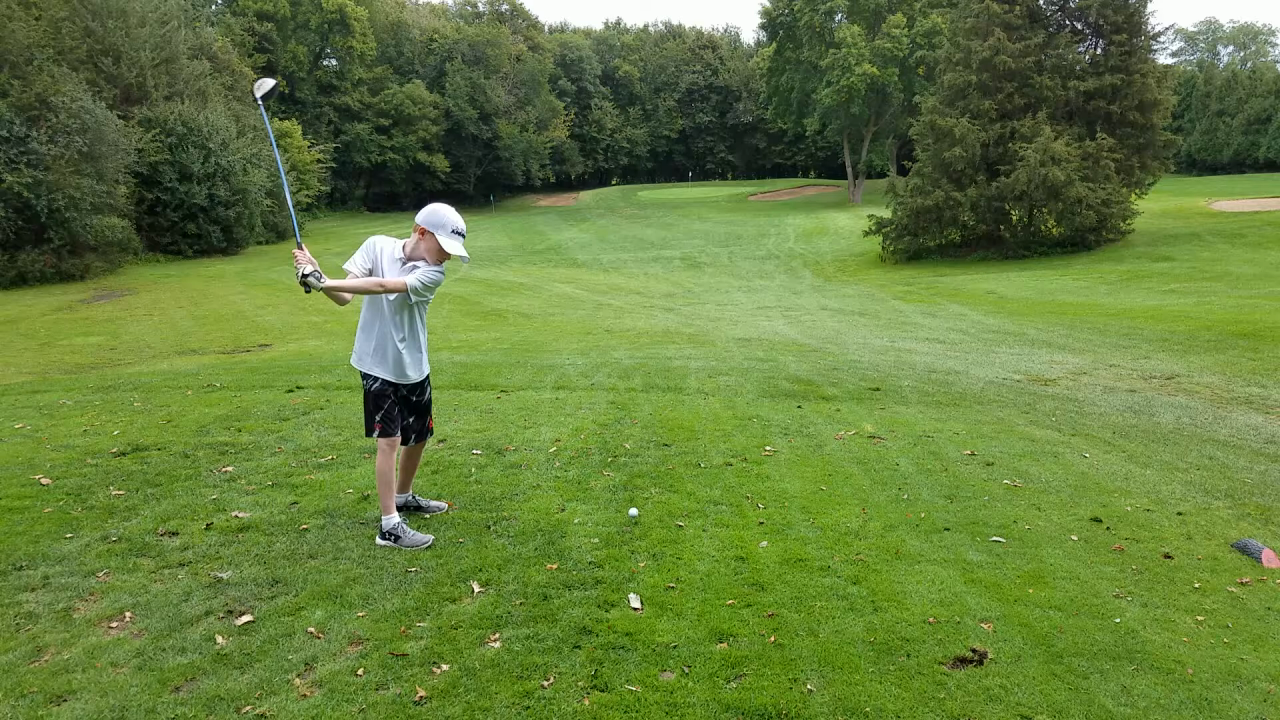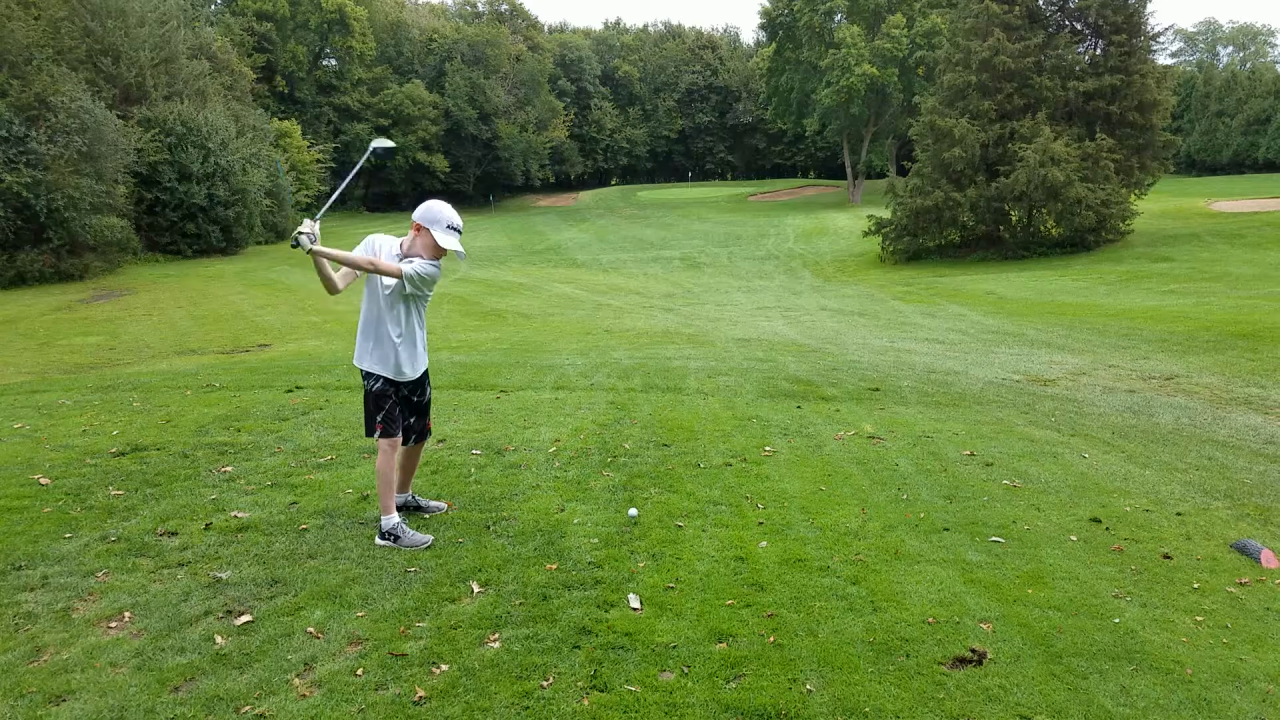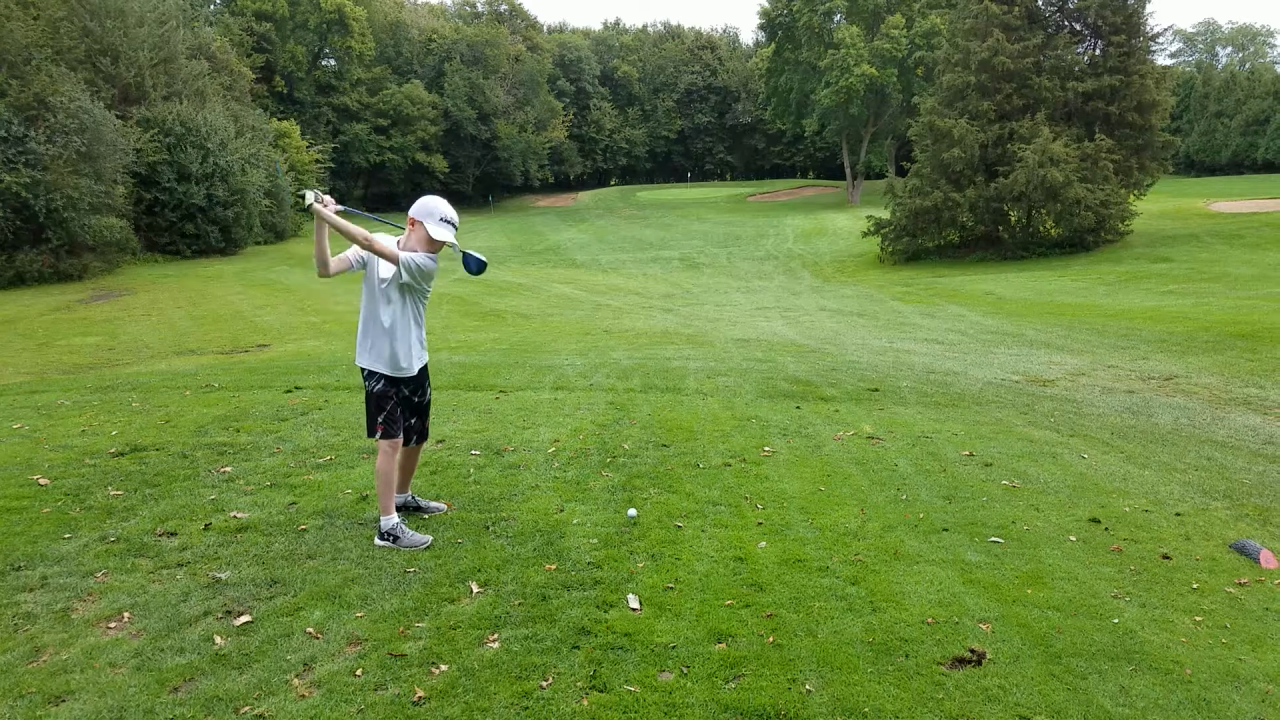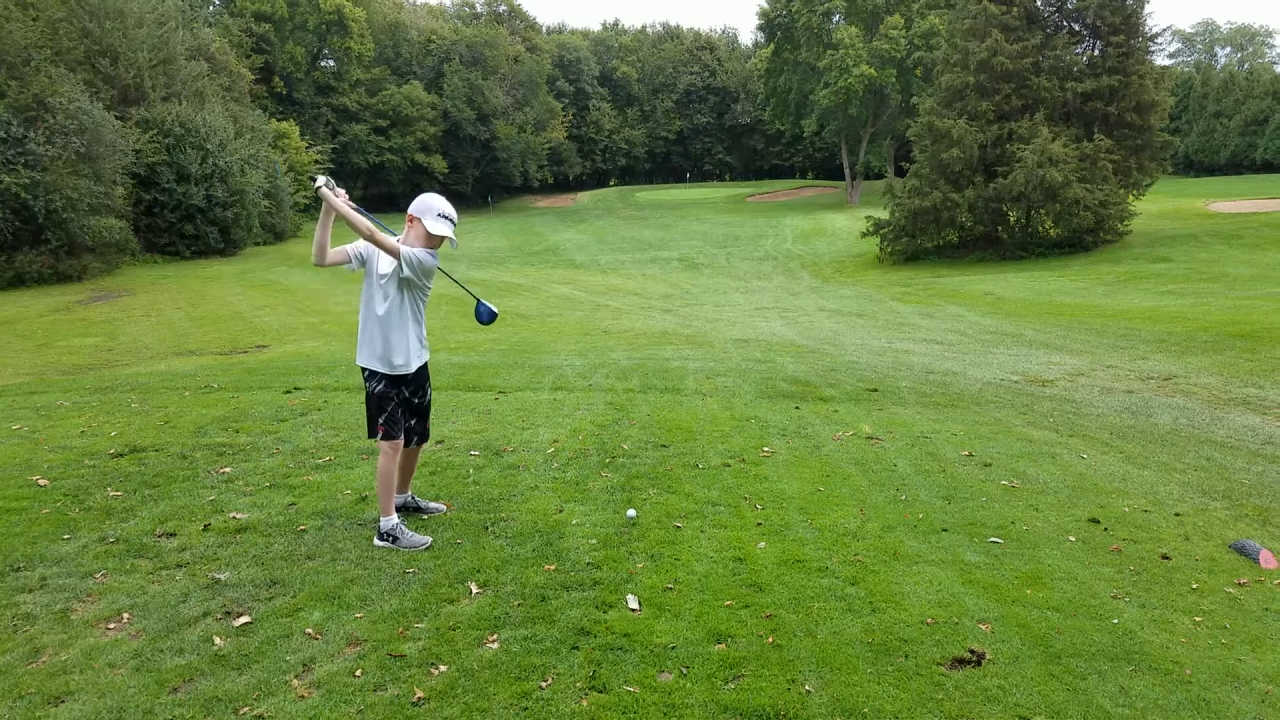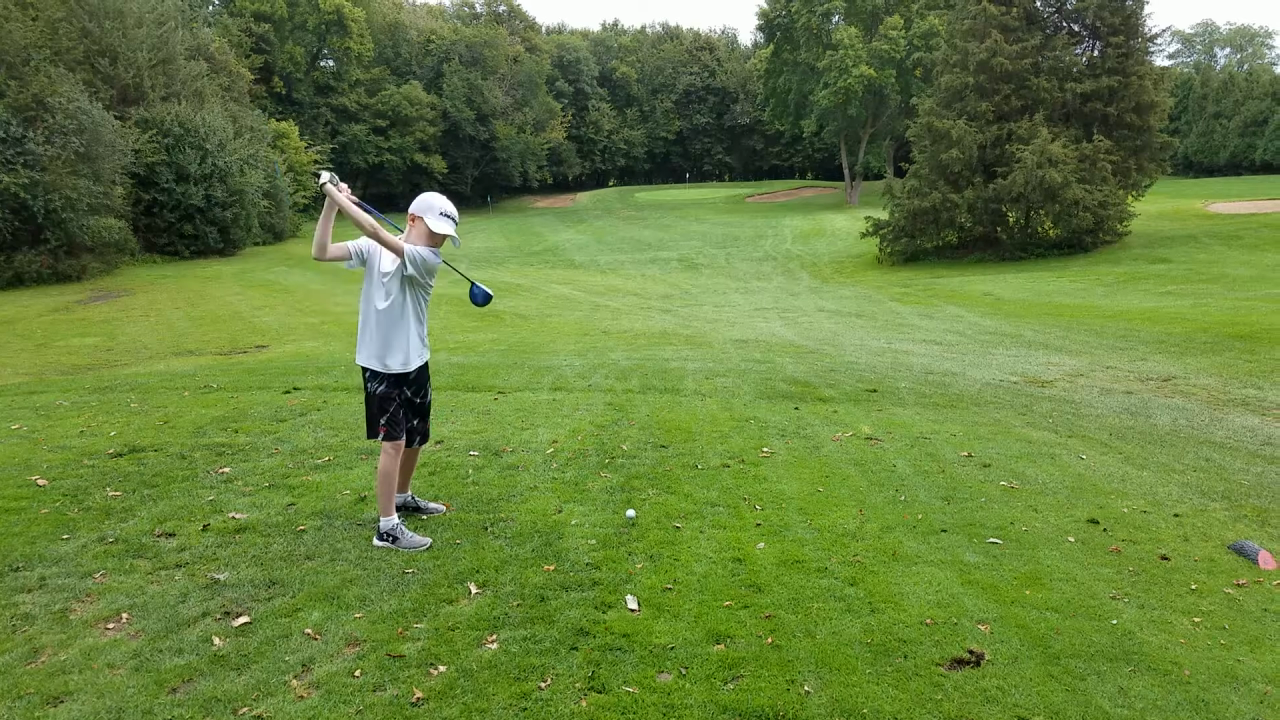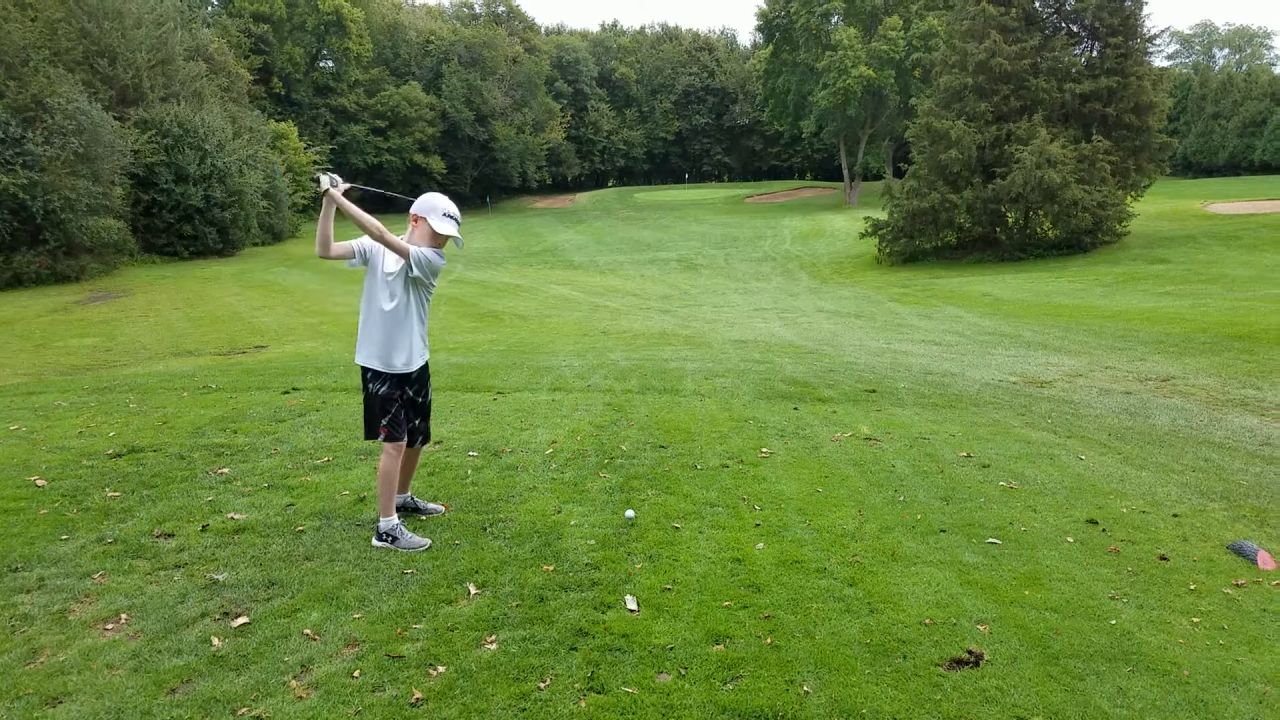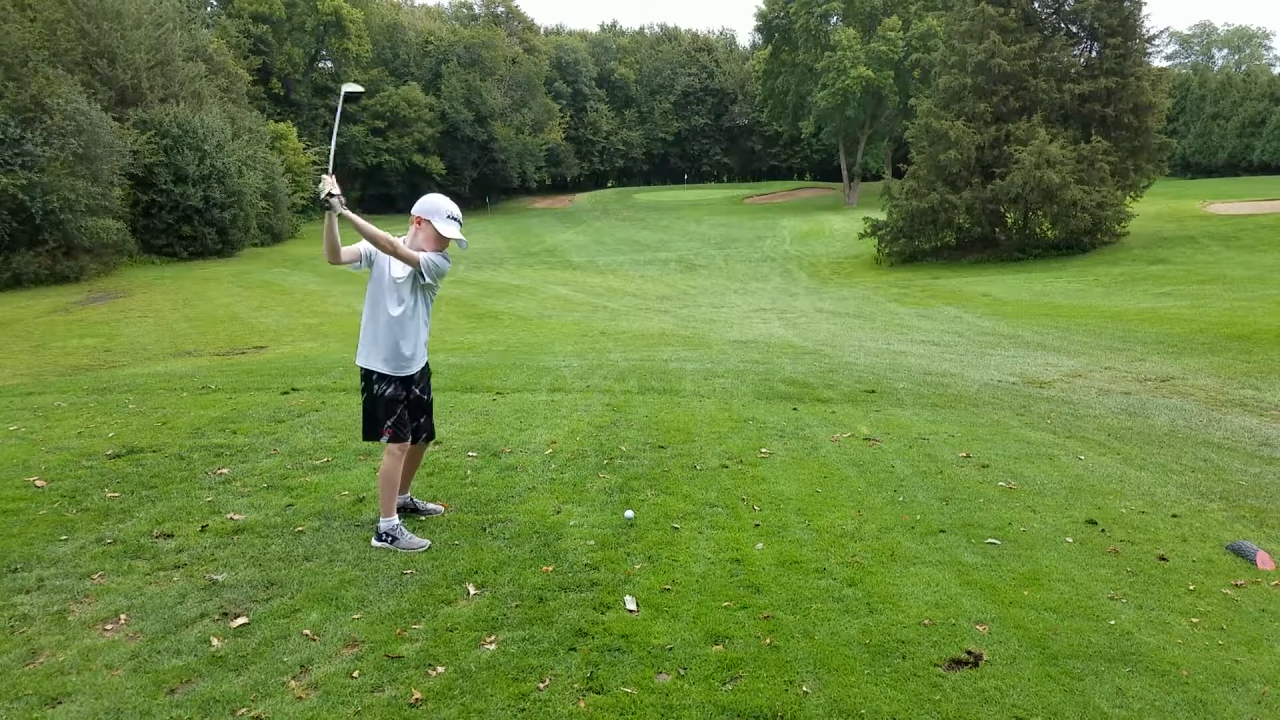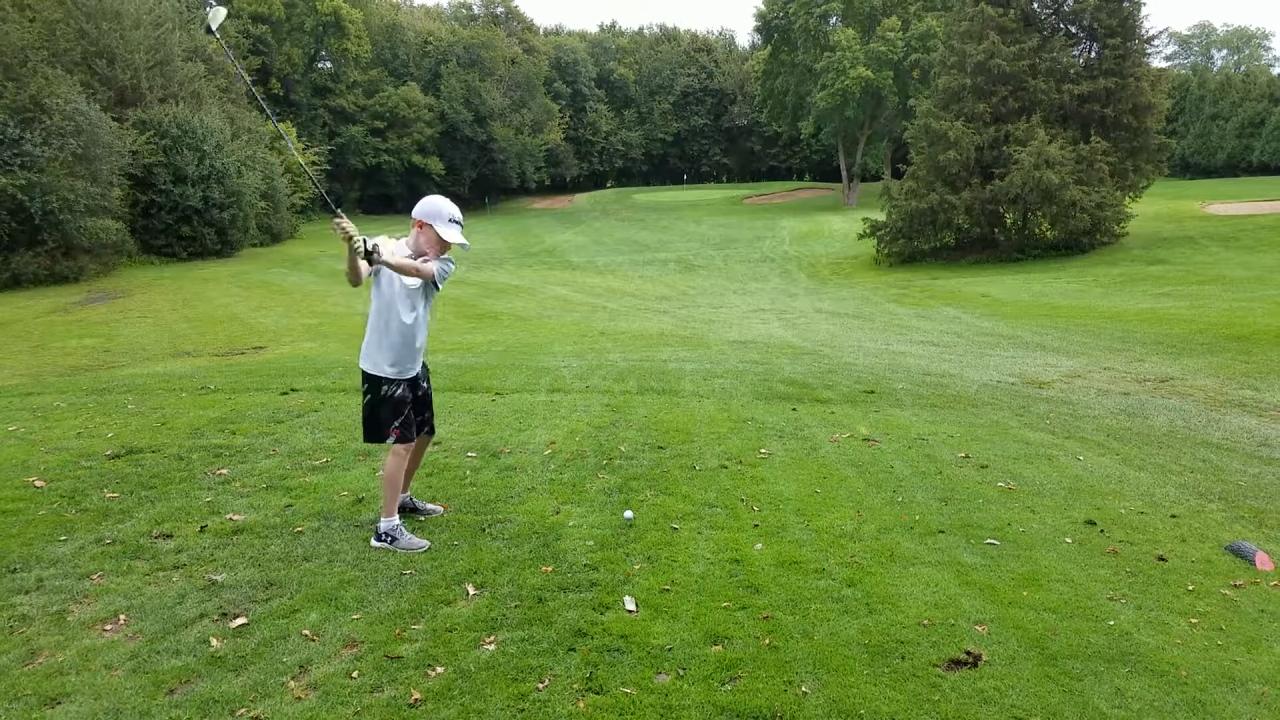
dt=0.1s
person 1, frame 1
left shoulder: (432, 275)
right shoulder: (377, 246)
left elbow: (381, 285)
right elbow: (343, 296)
left wrist: (323, 281)
right wrist: (316, 275)
left hip: (413, 367)
right hip: (377, 366)
left knee: (419, 436)
right knee: (390, 439)
left ankle: (403, 497)
right ankle: (390, 526)
person 1, frame 2
left shoulder: (428, 269)
right shoulder: (377, 243)
left elbow: (374, 267)
right elbow: (336, 286)
left wrist: (318, 249)
right wrist: (316, 253)
left hip: (412, 366)
right hip: (378, 364)
left knee: (418, 436)
right knee: (390, 439)
left ankle: (403, 496)
right ankle: (389, 526)
person 1, frame 3
left shoulder: (425, 265)
right shoulder: (377, 248)
left elbow: (369, 243)
right elbow: (326, 270)
left wrist: (327, 213)
right wrist: (322, 221)
left hip: (413, 365)
right hip: (379, 364)
left knee: (415, 438)
right knee: (391, 441)
left ankle: (403, 498)
right ankle: (388, 527)
person 1, frame 4
left shoulder: (426, 261)
right shoulder: (373, 250)
left elbow: (372, 235)
right elbow: (321, 259)
left wrist: (334, 201)
right wrist: (328, 208)
left hip: (413, 364)
right hip: (379, 364)
left knee: (416, 438)
right knee: (392, 441)
left ankle: (402, 497)
right ankle: (388, 527)
person 1, frame 5
left shoulder: (428, 261)
right shoulder: (372, 249)
left elbow: (375, 231)
right elbow: (321, 253)
left wrist: (338, 197)
right wrist: (330, 203)
left hip: (413, 364)
right hip: (378, 364)
left knee: (415, 439)
right knee: (394, 442)
left ankle: (402, 497)
right ankle: (387, 526)
person 1, frame 6
left shoulder: (432, 261)
right shoulder: (375, 250)
left elbow: (381, 233)
right elbow: (324, 250)
left wrist: (338, 197)
right wrist: (329, 200)
left hip: (413, 364)
right hip: (379, 364)
left knee: (416, 440)
right knee: (395, 443)
left ankle: (401, 498)
right ankle: (387, 527)
person 1, frame 7
left shoulder: (439, 264)
right shoulder: (375, 249)
left elbow: (392, 247)
right elbow: (335, 257)
left wrist: (345, 212)
right wrist: (332, 214)
left hip: (415, 366)
right hip: (381, 366)
left knee: (420, 438)
right knee: (398, 442)
left ankle: (401, 497)
right ankle: (387, 528)
person 1, frame 8
left shoulder: (441, 266)
right shoulder: (384, 249)
left elbow: (413, 268)
right elbow: (355, 278)
left wrist: (375, 252)
right wrist: (361, 252)
left hip: (413, 365)
right hip: (383, 368)
left knee: (423, 434)
right knee: (402, 443)
left ankle: (401, 497)
right ankle: (387, 528)
